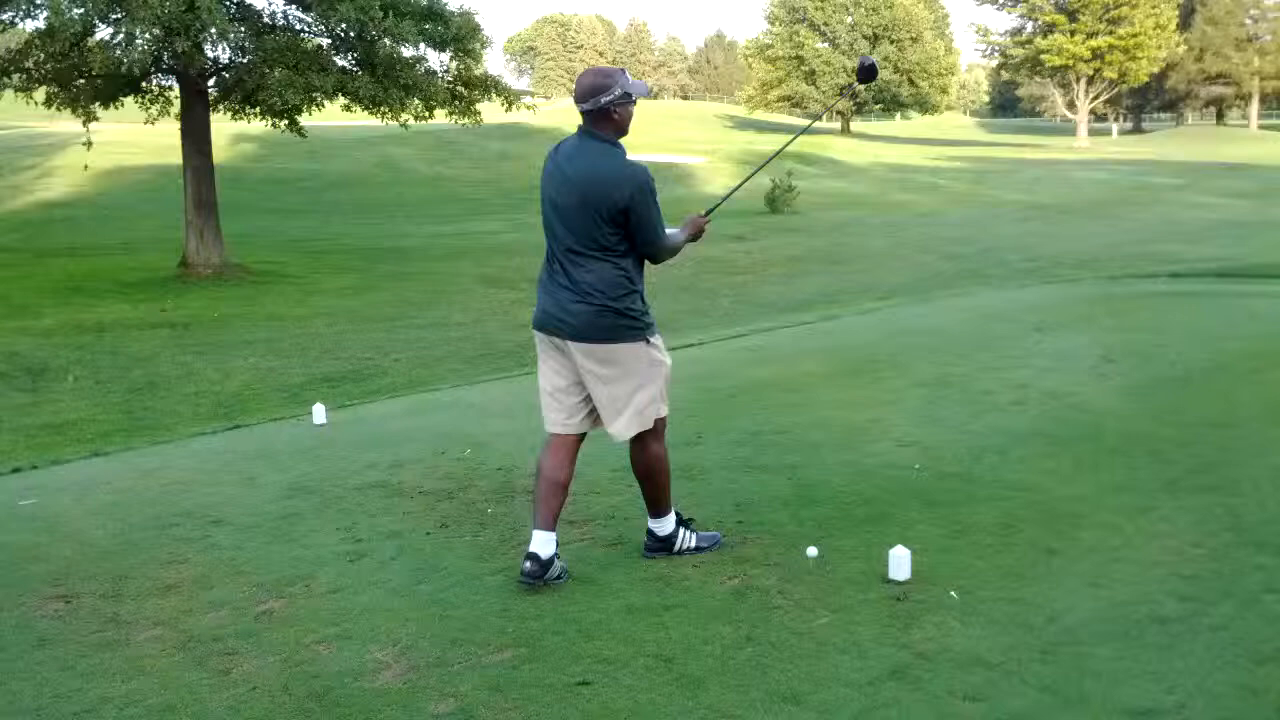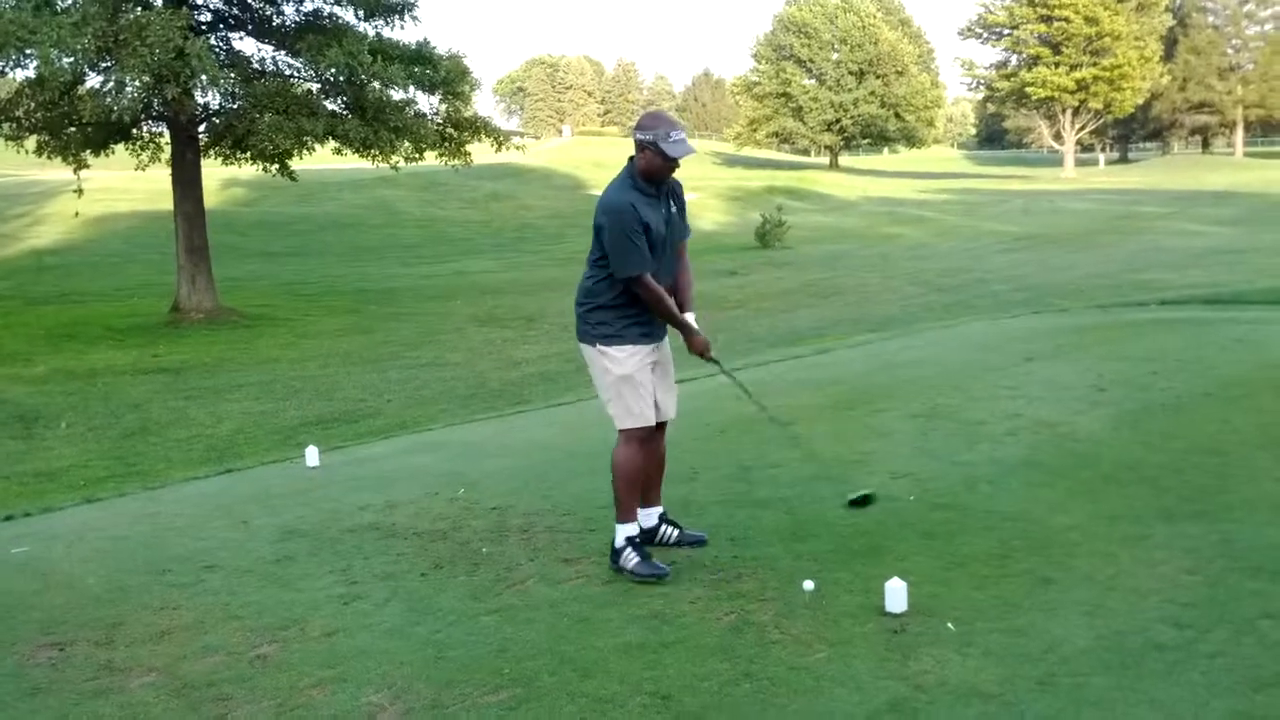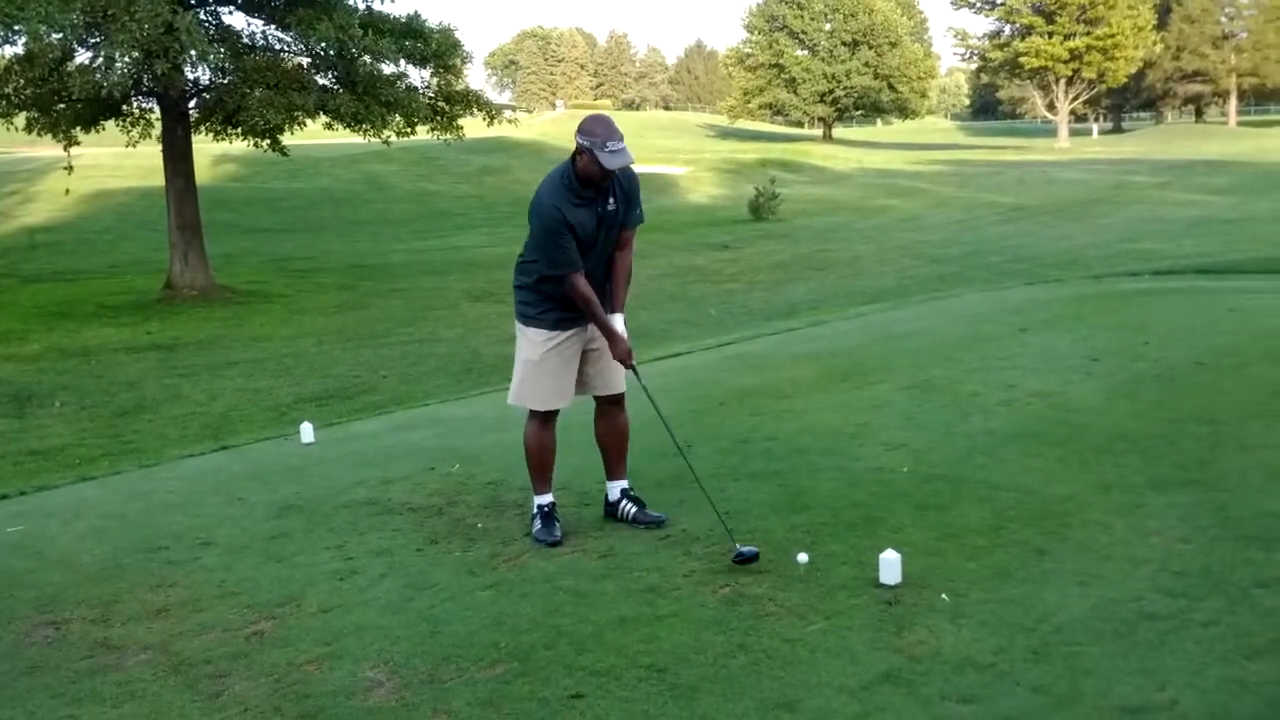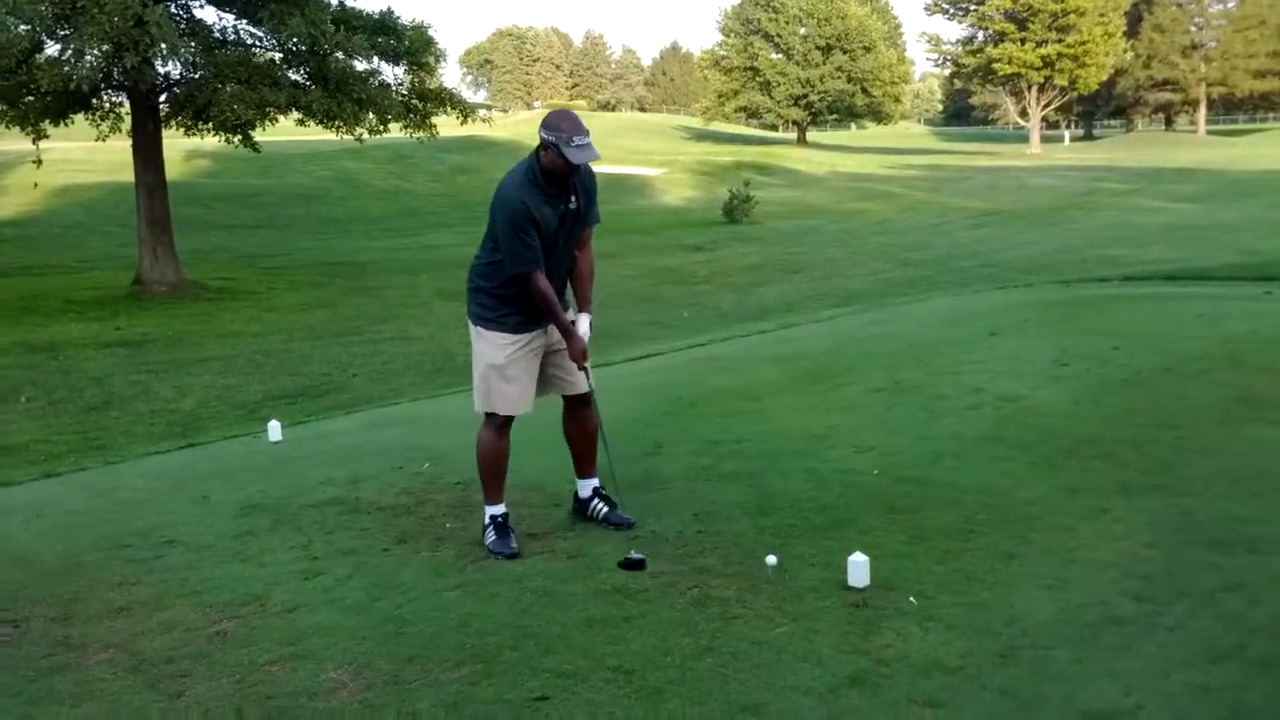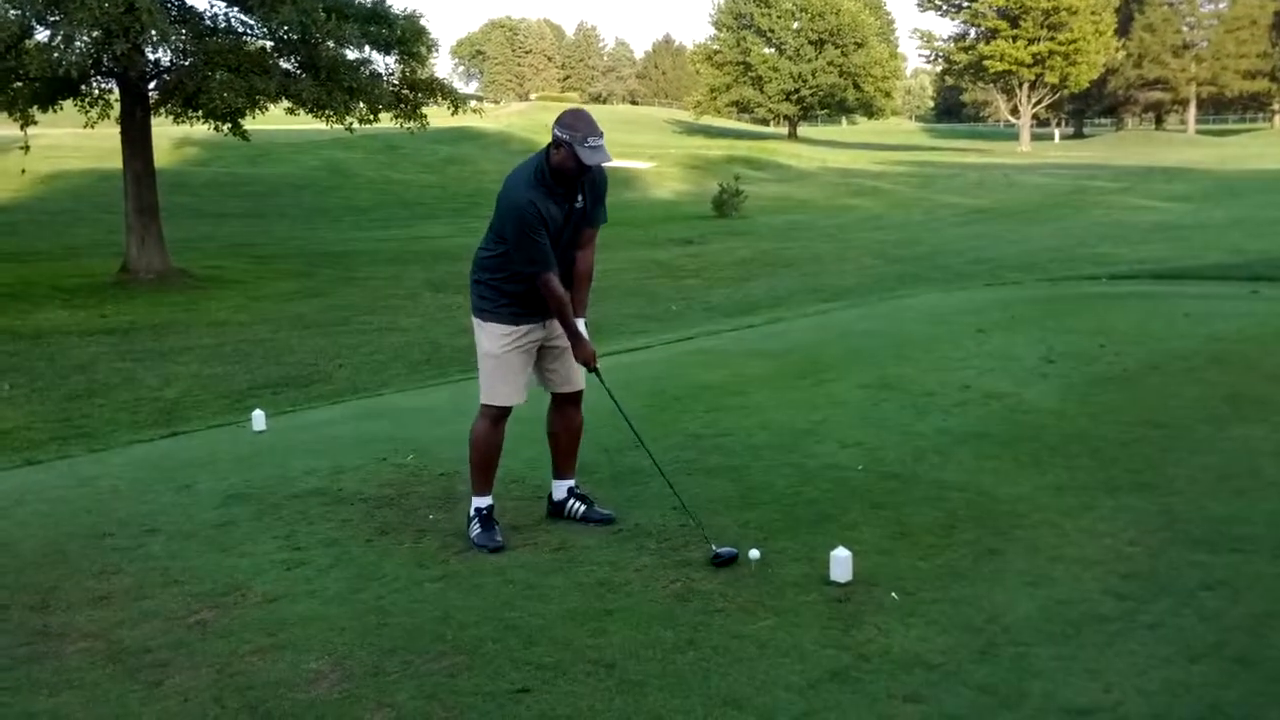
dt=1s
person 1, frame 1
left shoulder: (557, 157)
right shoulder: (630, 177)
right elbow: (656, 251)
left wrist: (667, 233)
right wrist: (687, 233)
left hip: (555, 319)
right hip: (614, 325)
left knee: (562, 434)
right knee: (648, 428)
left ankle: (540, 550)
right ankle: (664, 530)
person 1, frame 2
left shoulder: (672, 190)
right shoulder: (619, 205)
left elbow: (678, 256)
right elbow: (639, 282)
left wrist: (689, 315)
right wrist: (686, 328)
left hip: (655, 328)
right hip: (613, 331)
left knee: (656, 425)
right knee: (634, 429)
left ankle: (650, 520)
right ankle: (623, 539)
person 1, frame 3
left shoulder: (624, 181)
right shoulder: (550, 201)
left elbow: (622, 249)
right elbow: (572, 280)
left wrist: (618, 316)
right wrist: (611, 336)
left hip: (599, 305)
right hip: (547, 311)
left knee: (612, 399)
right knee: (543, 409)
left ankle: (618, 495)
right ankle: (543, 505)
person 1, frame 4
left shoulder: (583, 179)
right shoulder: (515, 197)
left elbow: (581, 248)
right elbow: (532, 277)
left wrist: (584, 315)
right wrist: (568, 335)
left hip: (554, 309)
right hip: (503, 314)
left knee: (580, 396)
right knee: (500, 415)
left ankle: (588, 494)
right ankle: (495, 517)
person 1, frame 5
left shoulder: (594, 179)
right shoulder: (522, 195)
left elbow: (583, 251)
right elbow: (544, 277)
left wrist: (579, 321)
right wrist: (574, 340)
left hip: (559, 304)
right hip: (504, 307)
left knee: (570, 395)
right knee: (497, 408)
left ankle: (563, 494)
right ankle: (480, 508)
